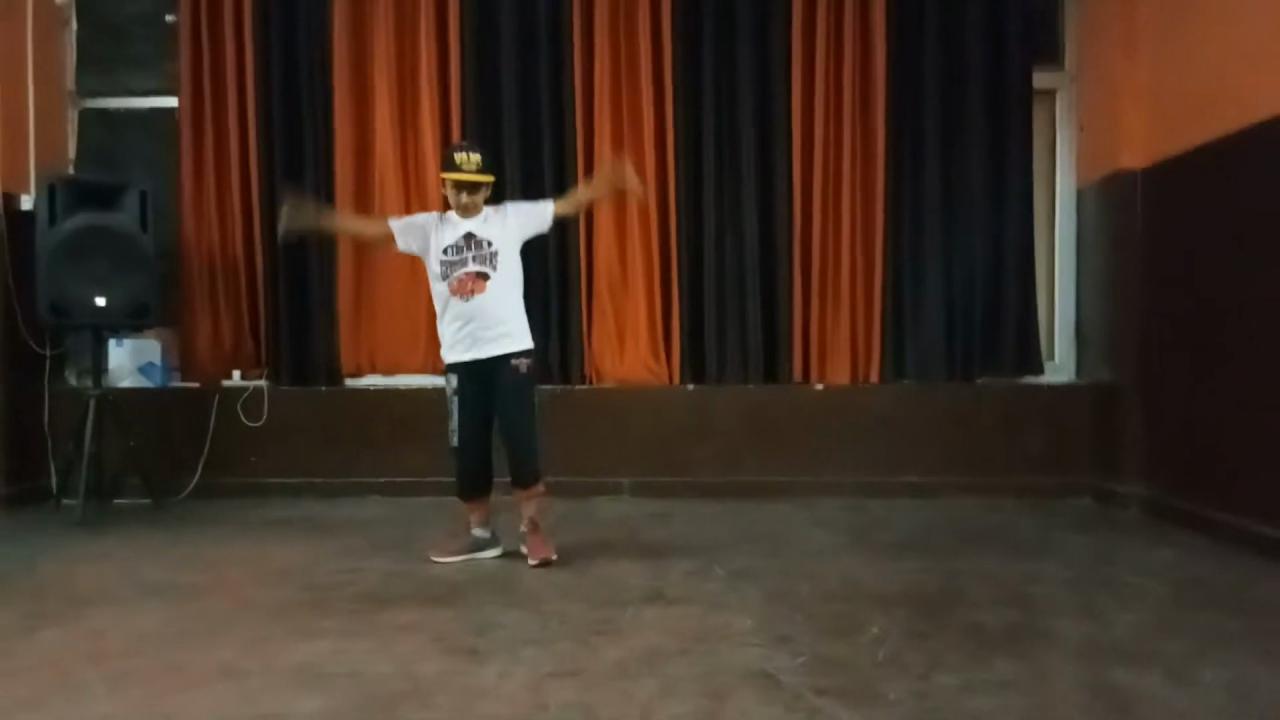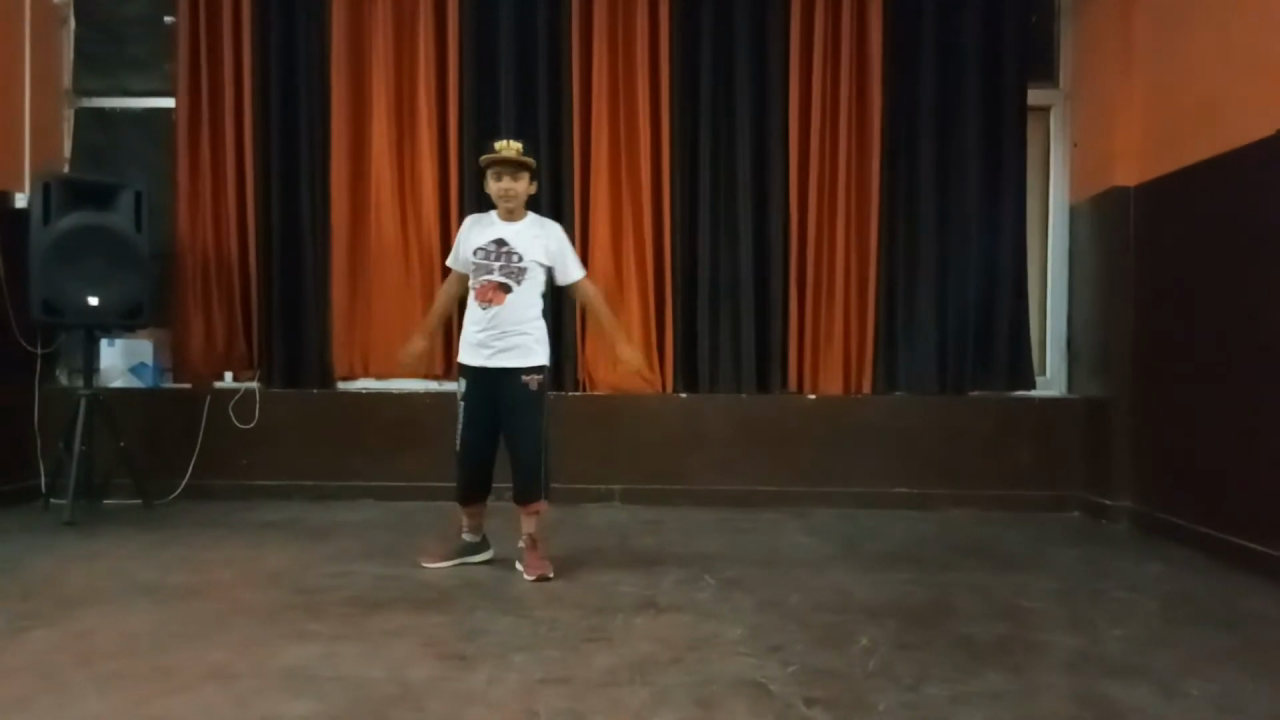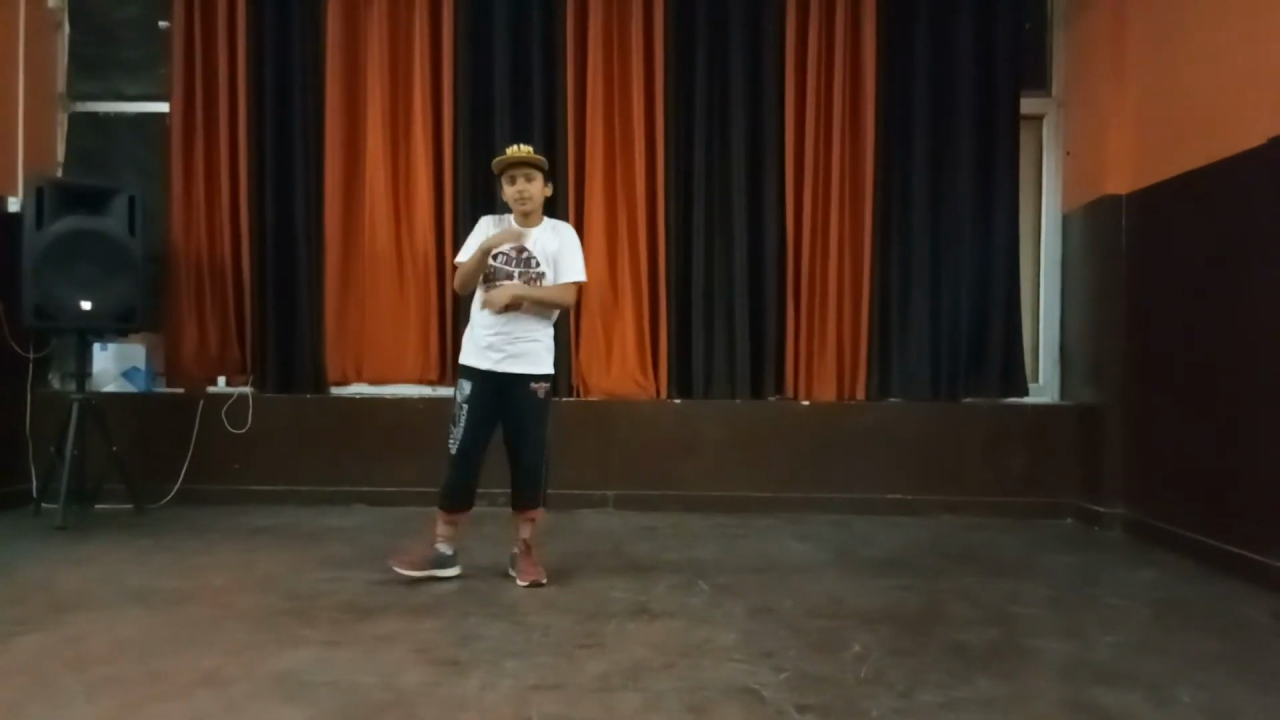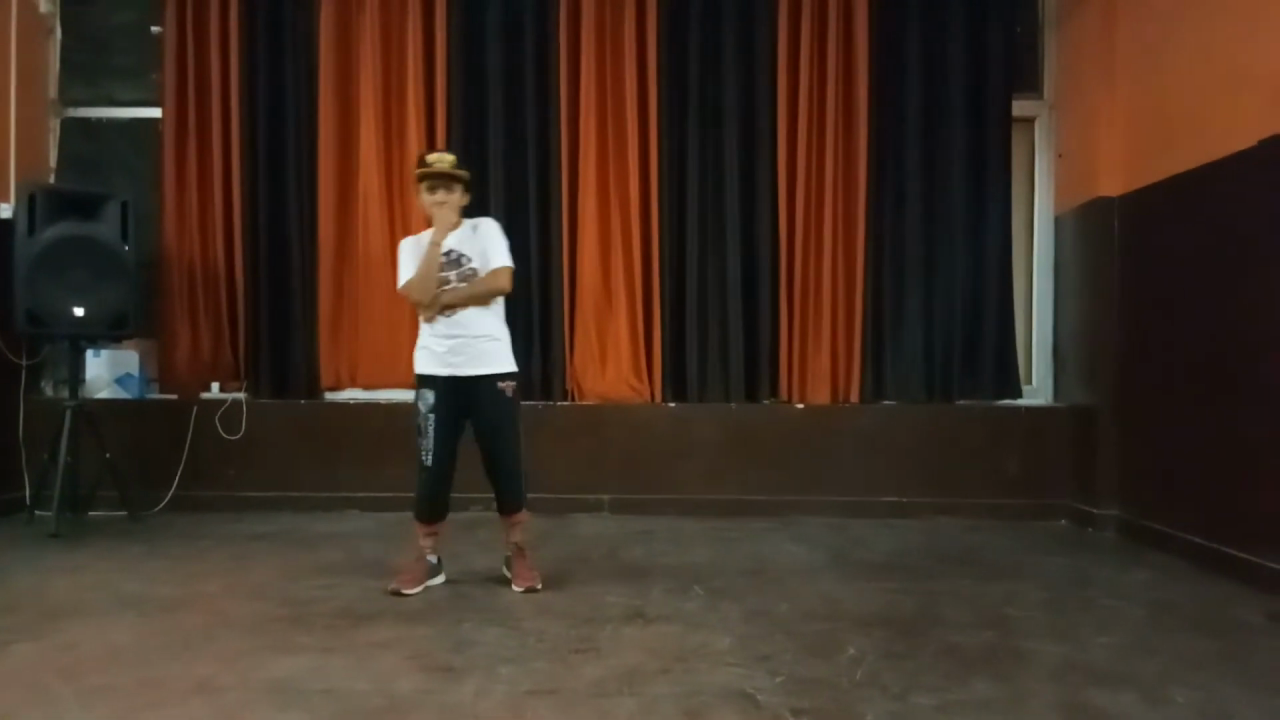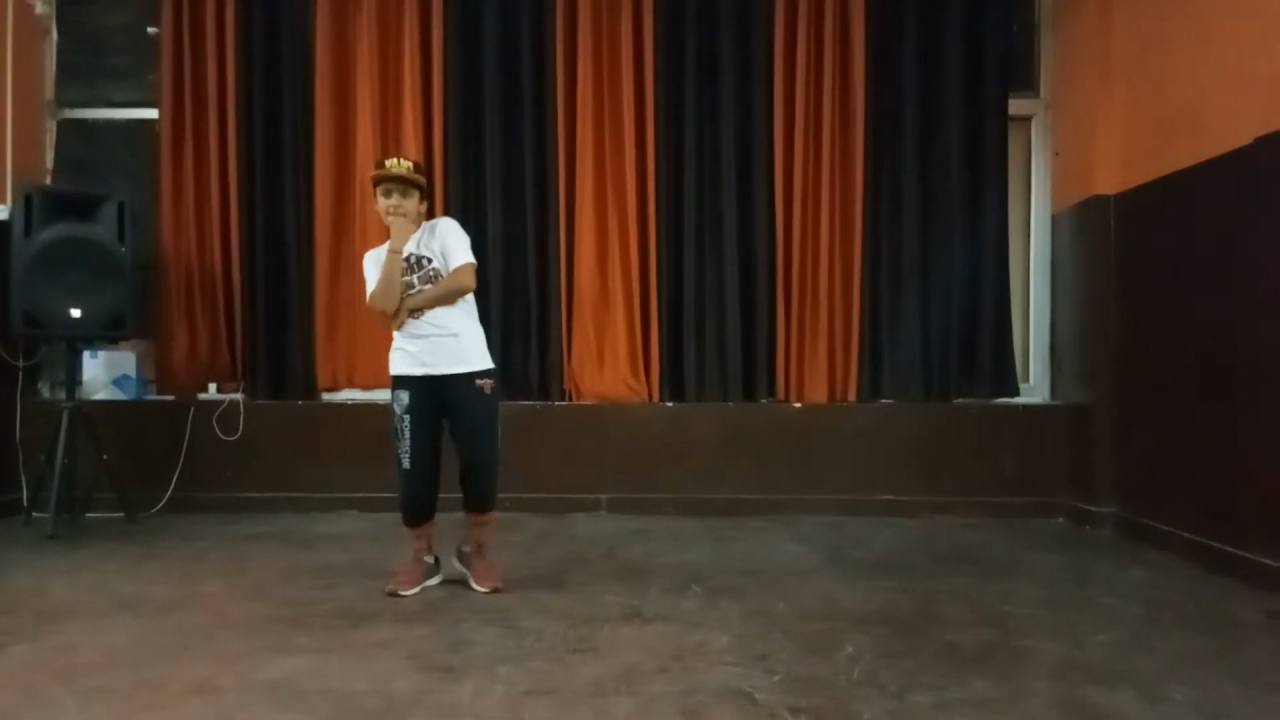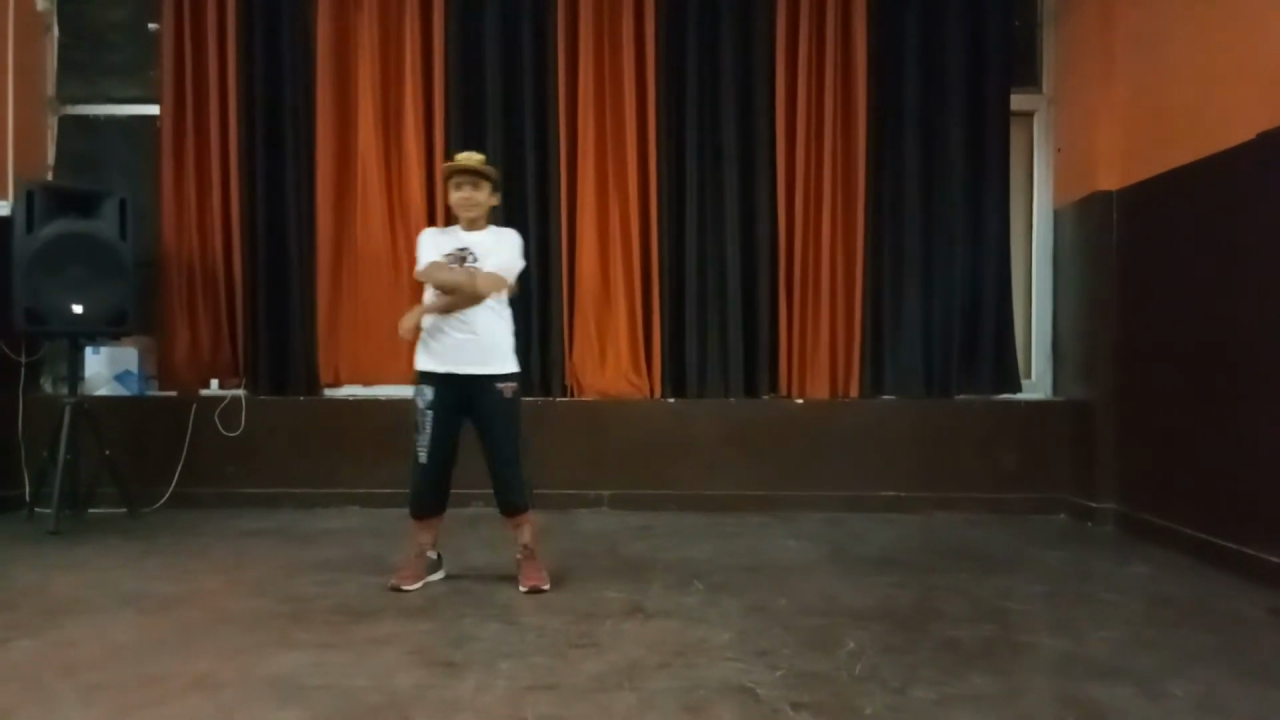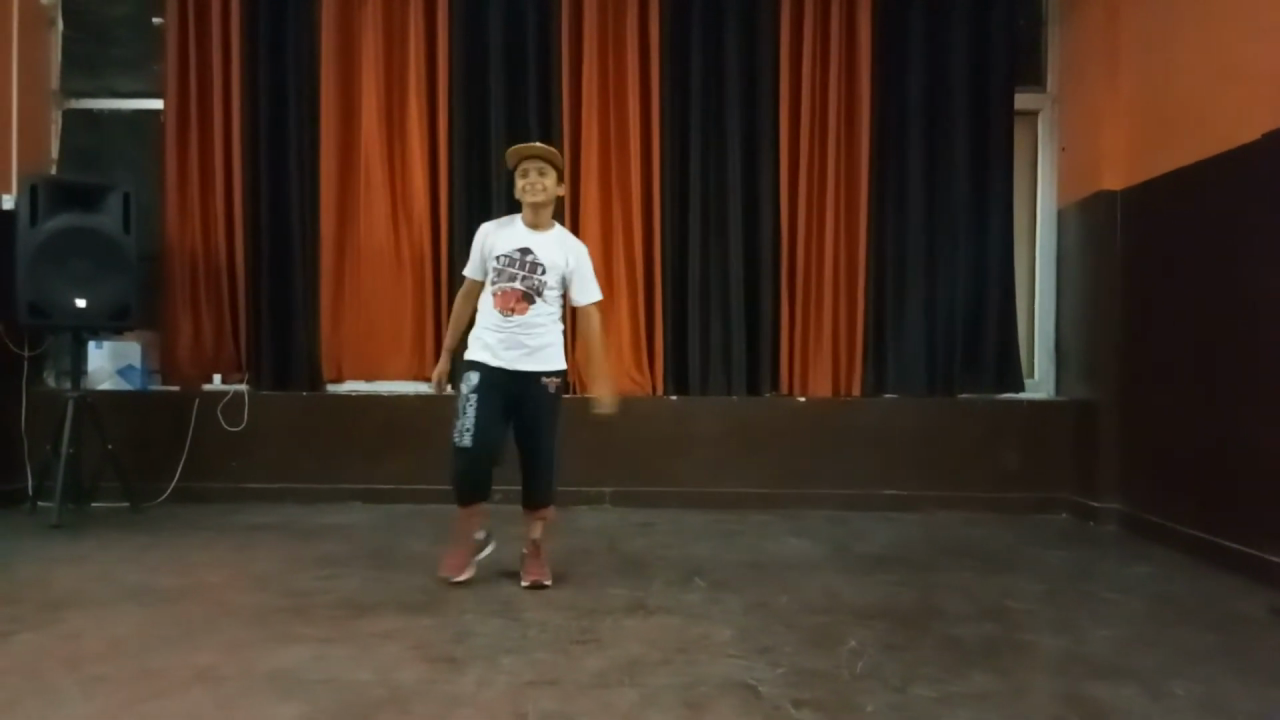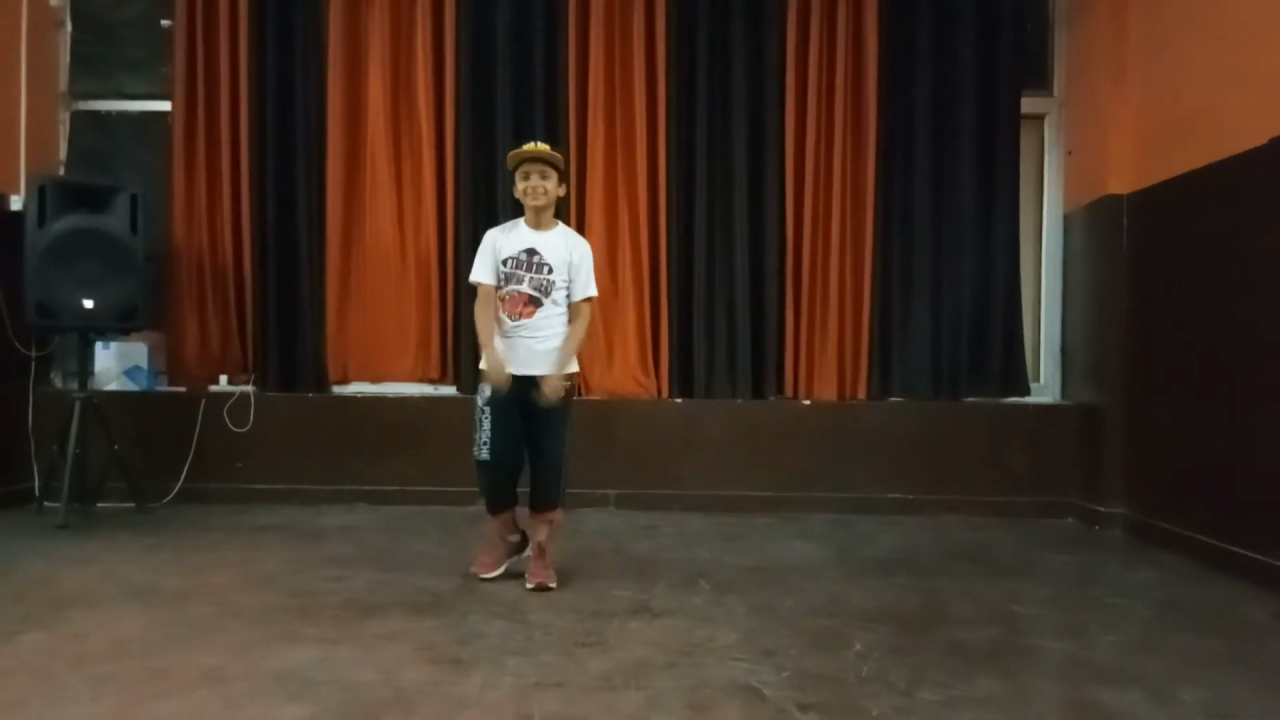
dt=0.5s
person 1, frame 1
left shoulder: (511, 216)
right shoulder: (428, 226)
left elbow: (567, 206)
right elbow: (372, 229)
left wrist: (611, 180)
right wrist: (319, 217)
left hip: (510, 349)
right hip: (459, 356)
left knee: (521, 440)
right knee: (467, 446)
left ankle: (532, 529)
right ankle: (480, 532)
person 1, frame 2
left shoulder: (548, 232)
right shoulder: (471, 227)
left elbow: (582, 288)
right elbow: (454, 284)
left wrist: (618, 340)
right wrist: (424, 334)
left hip: (525, 361)
right hip: (474, 360)
left knee: (527, 453)
right knee: (471, 453)
left ankle: (530, 545)
right ankle: (471, 537)
person 1, frame 3
left shoulder: (562, 234)
right shoulder: (487, 226)
left elbow: (567, 296)
right elbow: (460, 284)
left wrist: (512, 293)
right wrist: (494, 243)
left hip: (531, 366)
right hip: (478, 362)
left knee: (529, 461)
right knee: (462, 457)
left ankle: (524, 551)
right ankle: (442, 548)
person 1, frame 4
left shoulder: (486, 228)
right shoulder: (412, 245)
left elbow: (500, 282)
right elbow: (419, 297)
left wrist: (444, 298)
right wrist: (437, 237)
left hip: (492, 366)
right hip: (437, 369)
left knee: (505, 463)
right knee: (433, 466)
left ankle: (517, 553)
right ankle: (428, 557)
person 1, frame 5
left shoulder: (445, 230)
right shoulder: (376, 257)
left elbow: (464, 281)
right elbow: (385, 308)
left wrist: (410, 304)
right wrist: (396, 247)
left hip: (468, 365)
right hip: (412, 372)
left knee: (481, 459)
right knee: (415, 468)
left ankle: (475, 549)
right ankle: (422, 558)
person 1, frame 6
left shoulder: (506, 239)
right shoulder: (432, 237)
left elbow: (485, 289)
right elbow: (433, 275)
left wrist: (425, 310)
right wrist: (467, 281)
left hip: (493, 368)
right hip: (438, 368)
left knee: (506, 463)
right knee: (431, 464)
left ankle: (527, 554)
right ankle: (425, 554)
person 1, frame 7
left shoulder: (571, 249)
right shoulder: (490, 233)
left elbow: (588, 316)
right elbow: (468, 295)
left wrist: (601, 380)
right wrist: (444, 356)
left hip: (543, 369)
right hip: (485, 361)
left knee: (539, 462)
right knee: (471, 450)
left ankle: (533, 550)
right ankle: (468, 536)
person 1, frame 8
left shoulder: (575, 246)
right shoulder: (495, 238)
left elbow: (581, 315)
right elbow: (484, 304)
left wrist: (561, 370)
right wrist: (491, 353)
left hip: (550, 371)
right hip: (500, 369)
left knee: (548, 464)
right knee: (493, 459)
left ankle: (539, 551)
right ankle: (505, 537)
